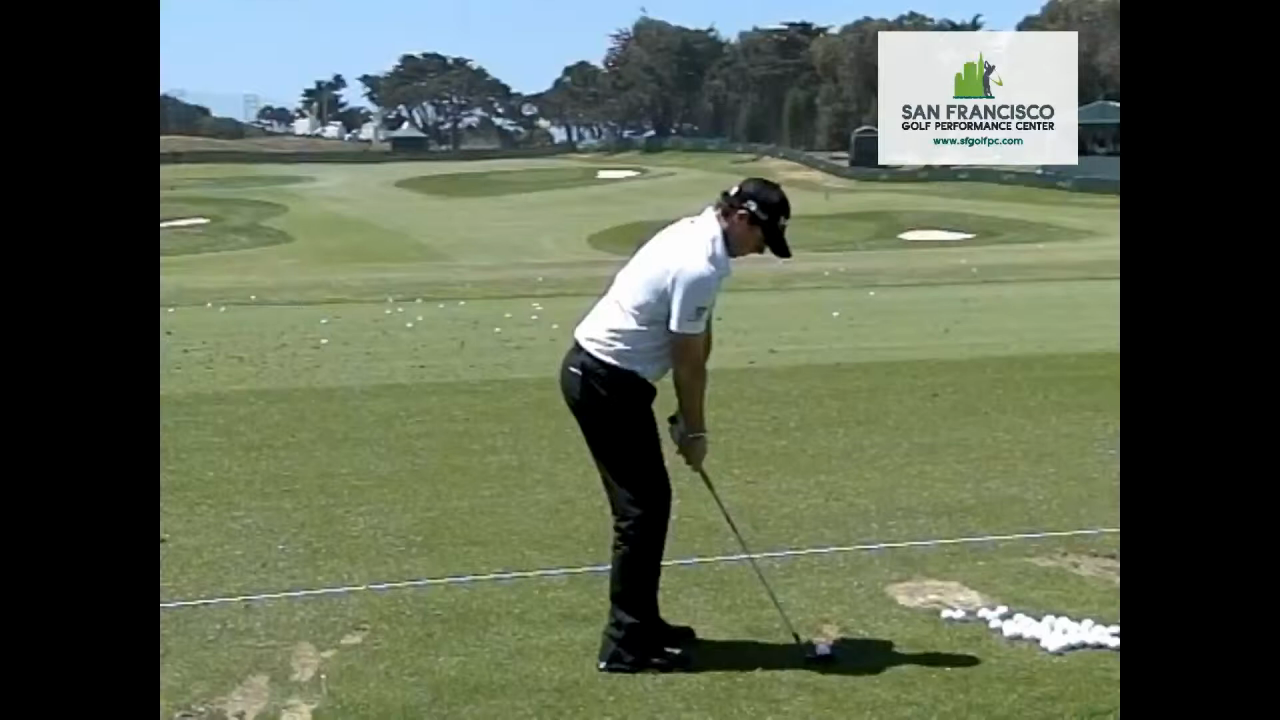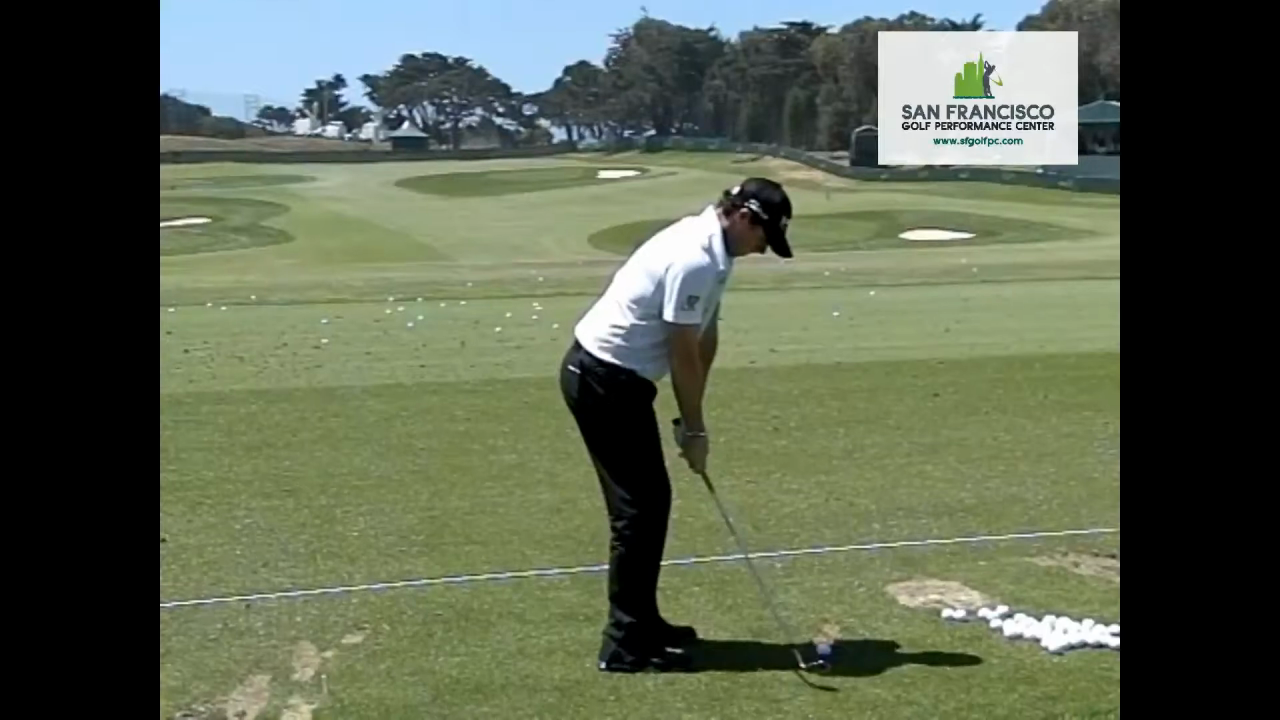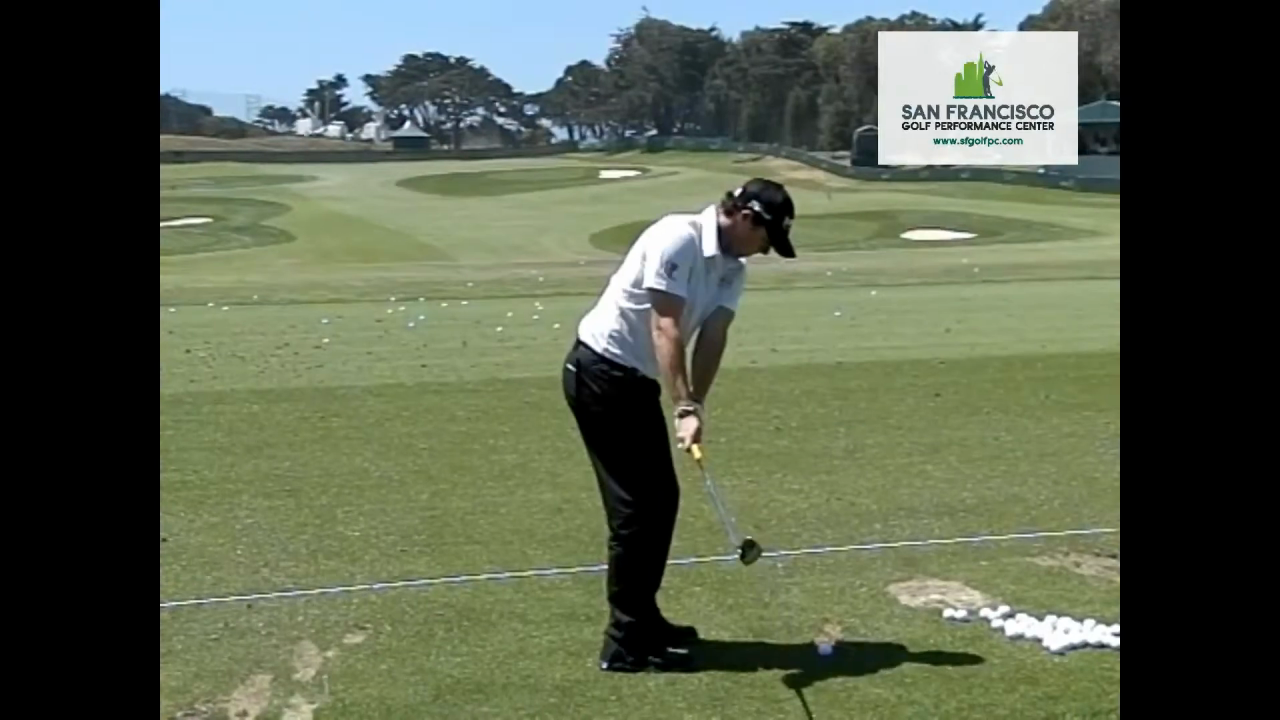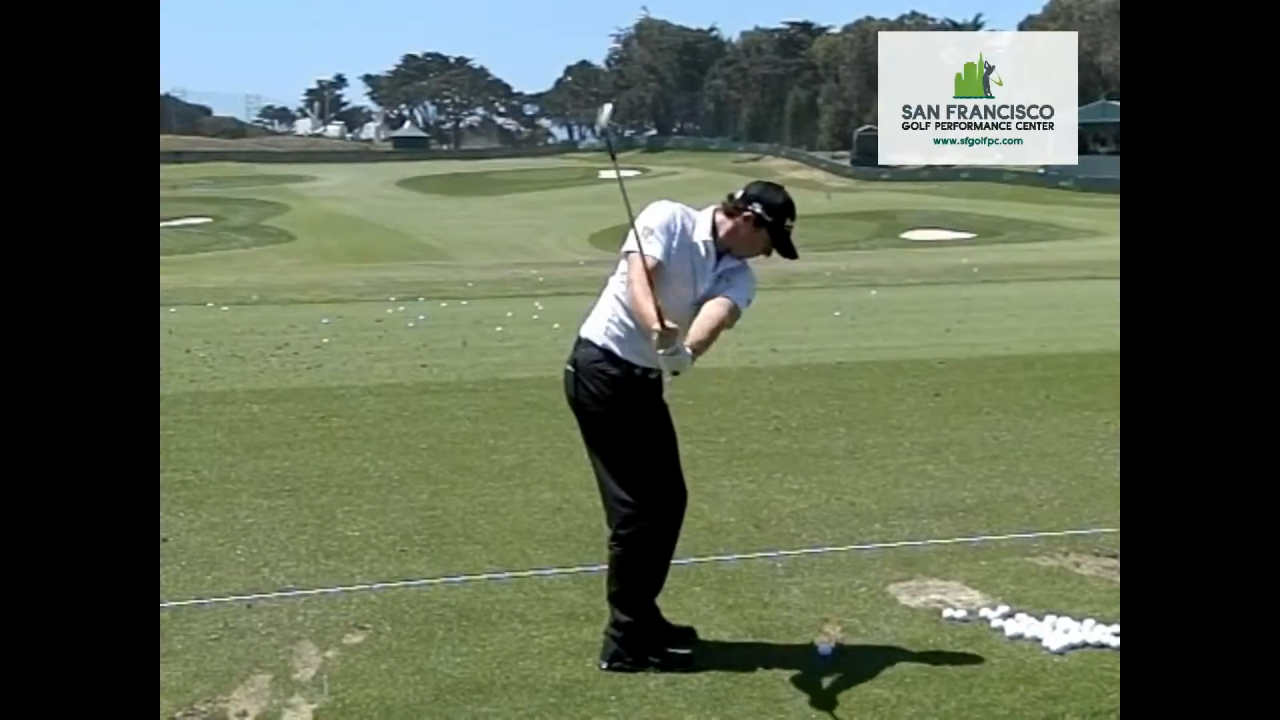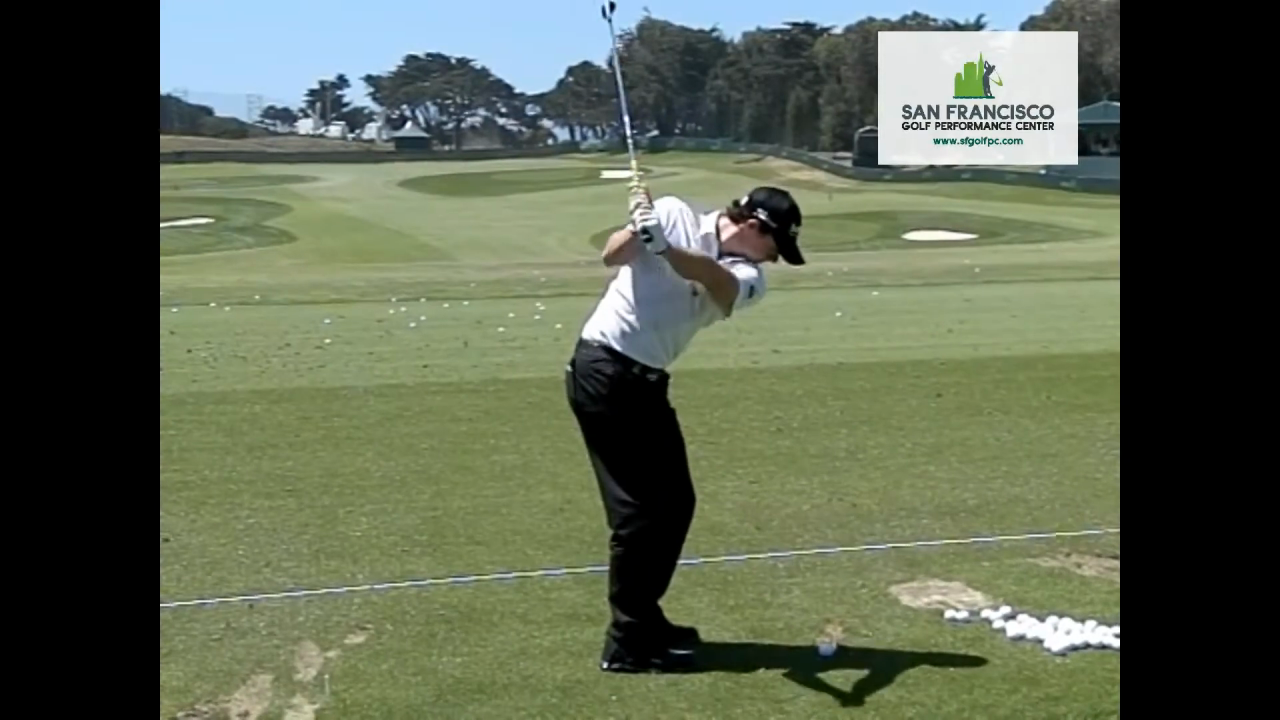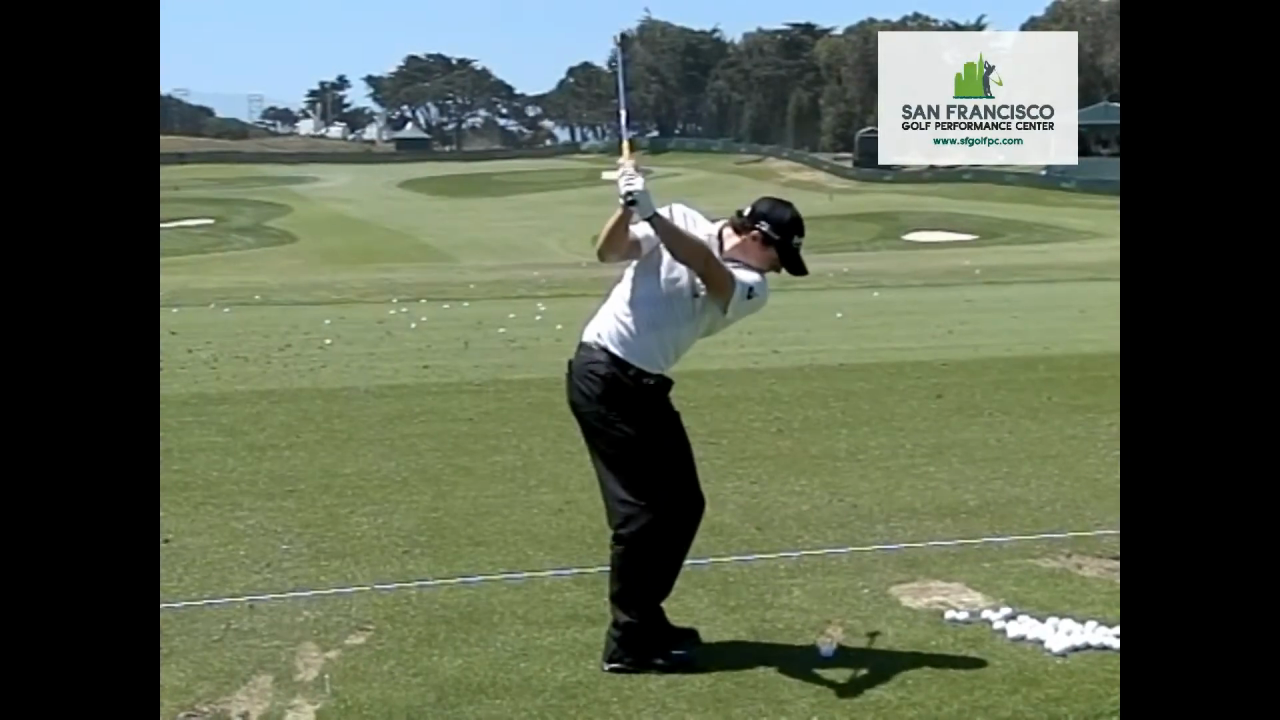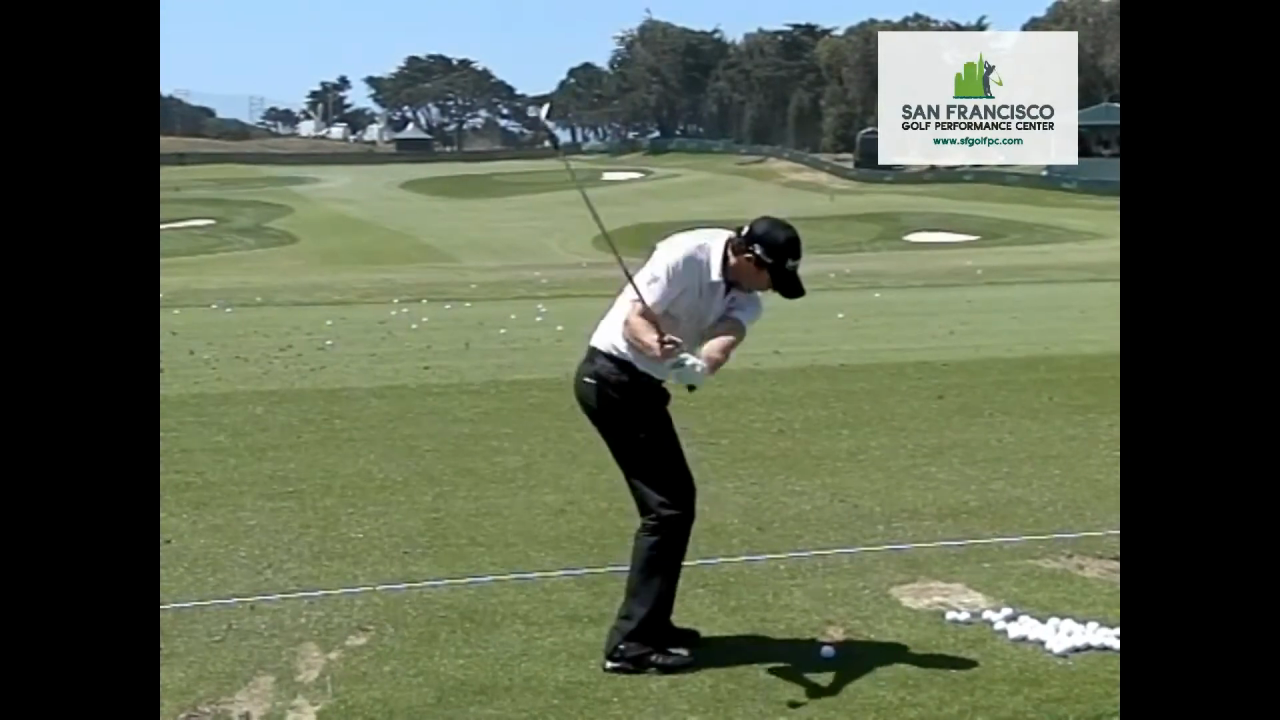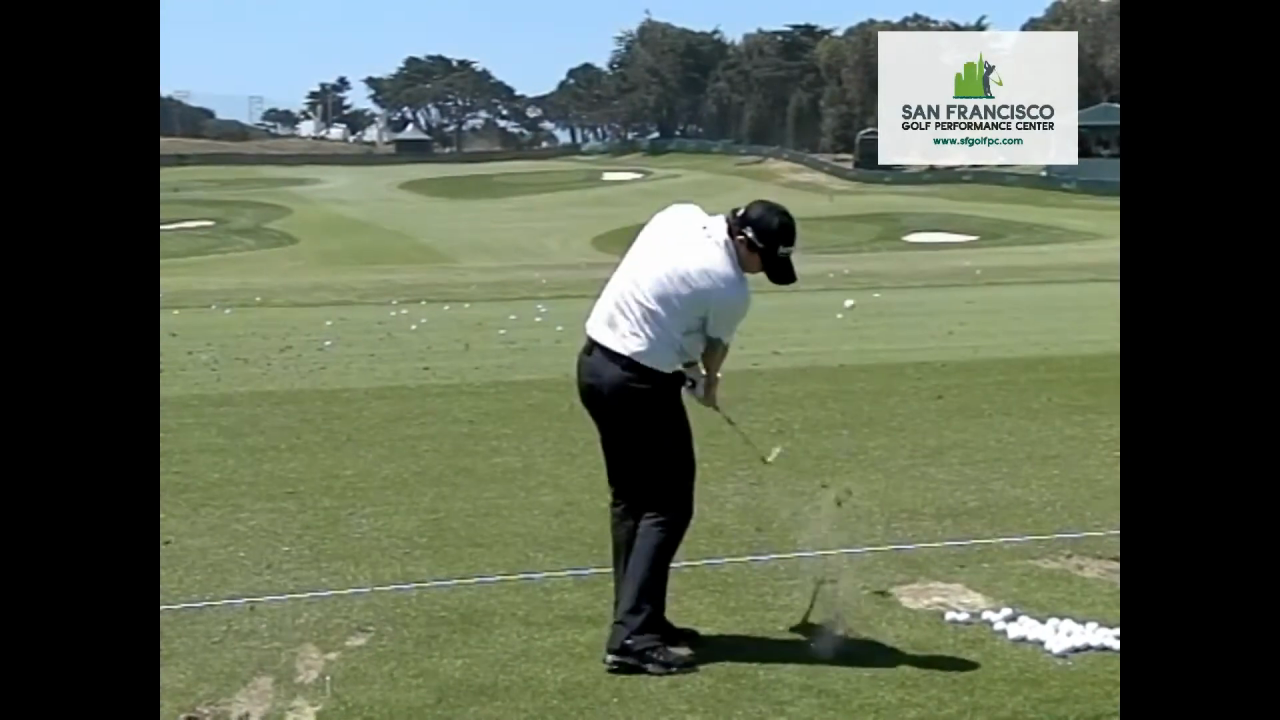
dt=0.5s
person 1, frame 1
left shoulder: (696, 234)
right shoulder: (698, 267)
left elbow: (700, 340)
right elbow: (688, 362)
left wrist: (687, 416)
right wrist: (695, 431)
left hip: (610, 375)
right hip: (604, 380)
left knee: (652, 499)
right knee: (641, 508)
left ankle: (641, 619)
right ankle: (625, 644)
person 1, frame 2
left shoulder: (713, 253)
right shoulder: (693, 259)
left elbow: (705, 338)
right elbow: (683, 356)
left wrist: (692, 417)
right wrist: (695, 430)
left hip: (621, 378)
right hip: (601, 378)
left knee: (654, 500)
right knee: (637, 508)
left ankle: (641, 619)
right ankle: (624, 644)
person 1, frame 3
left shoulder: (732, 270)
right shoulder: (678, 237)
left elbow: (712, 339)
right elbow: (665, 327)
left wrist: (695, 406)
right wrist: (683, 407)
left hip: (636, 381)
right hip: (601, 374)
left knee: (661, 500)
right knee: (636, 507)
left ankle: (642, 618)
right ankle: (625, 643)
person 1, frame 4
left shoulder: (739, 276)
right shoulder: (668, 218)
left elbow: (716, 317)
right elbow: (636, 279)
left wrist: (685, 350)
right wrist: (656, 326)
left hip: (644, 379)
right hip: (602, 369)
left knee: (667, 500)
right knee: (635, 507)
left ankle: (642, 617)
right ankle: (625, 642)
person 1, frame 5
left shoulder: (747, 276)
right shoulder: (674, 214)
left elbow: (712, 277)
right elbow: (612, 255)
left wrist: (667, 249)
right wrist: (637, 233)
left hip: (647, 380)
right hip: (604, 369)
left knee: (674, 503)
right knee: (637, 508)
left ankle: (644, 618)
right ankle: (627, 642)
person 1, frame 6
left shoulder: (751, 288)
right shoulder: (681, 219)
left elbow: (703, 264)
right elbow: (609, 252)
left wrist: (651, 216)
right wrist: (627, 212)
left hip: (647, 387)
right hip: (602, 374)
left knee: (684, 506)
right knee: (639, 510)
left ankle: (646, 619)
right ankle: (628, 642)
person 1, frame 7
left shoulder: (747, 301)
right shoulder: (686, 251)
left elbow: (726, 340)
right elbow: (633, 322)
left wrist: (700, 365)
right wrist: (662, 353)
left hip: (639, 383)
right hip: (613, 377)
left knee: (677, 500)
right knee: (668, 507)
left ankle: (648, 621)
right ankle: (632, 642)
person 1, frame 8
left shoulder: (680, 215)
right shoulder: (731, 292)
right elbow: (714, 351)
right wrist: (708, 382)
left hip: (595, 363)
right hip: (642, 382)
left knee: (630, 496)
right knee: (668, 505)
left ankle: (636, 617)
right ankle: (632, 636)
